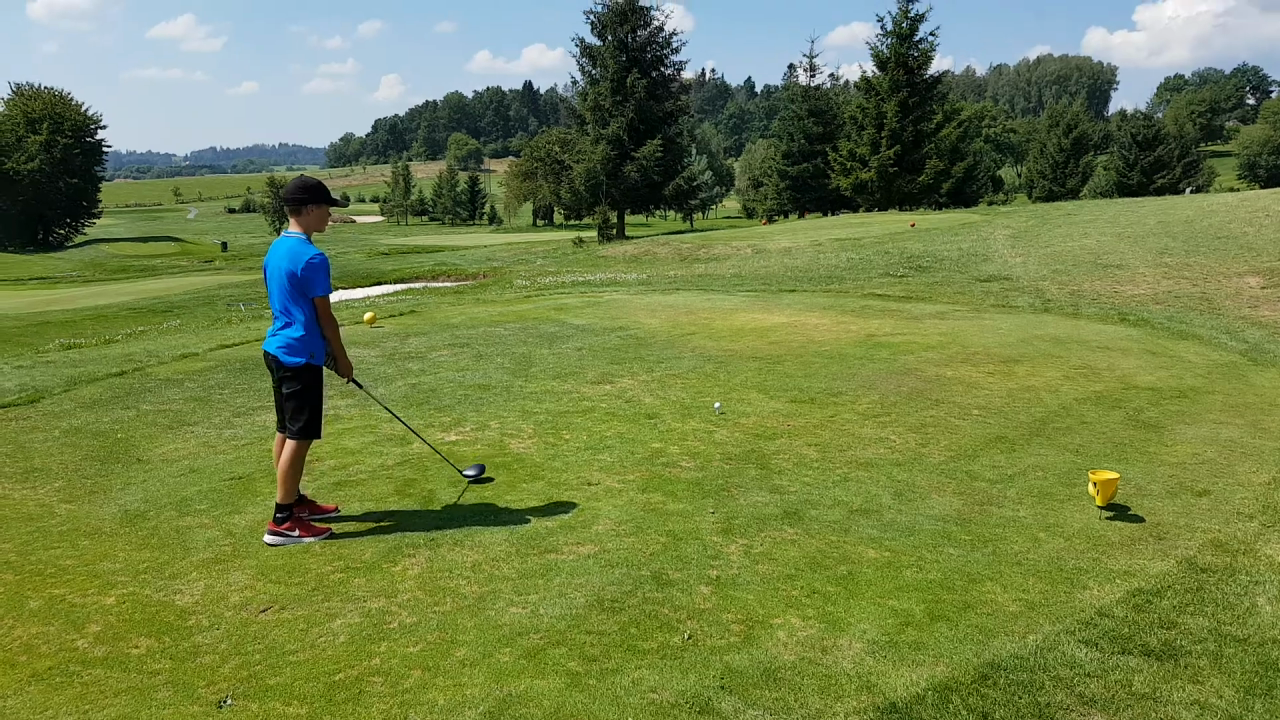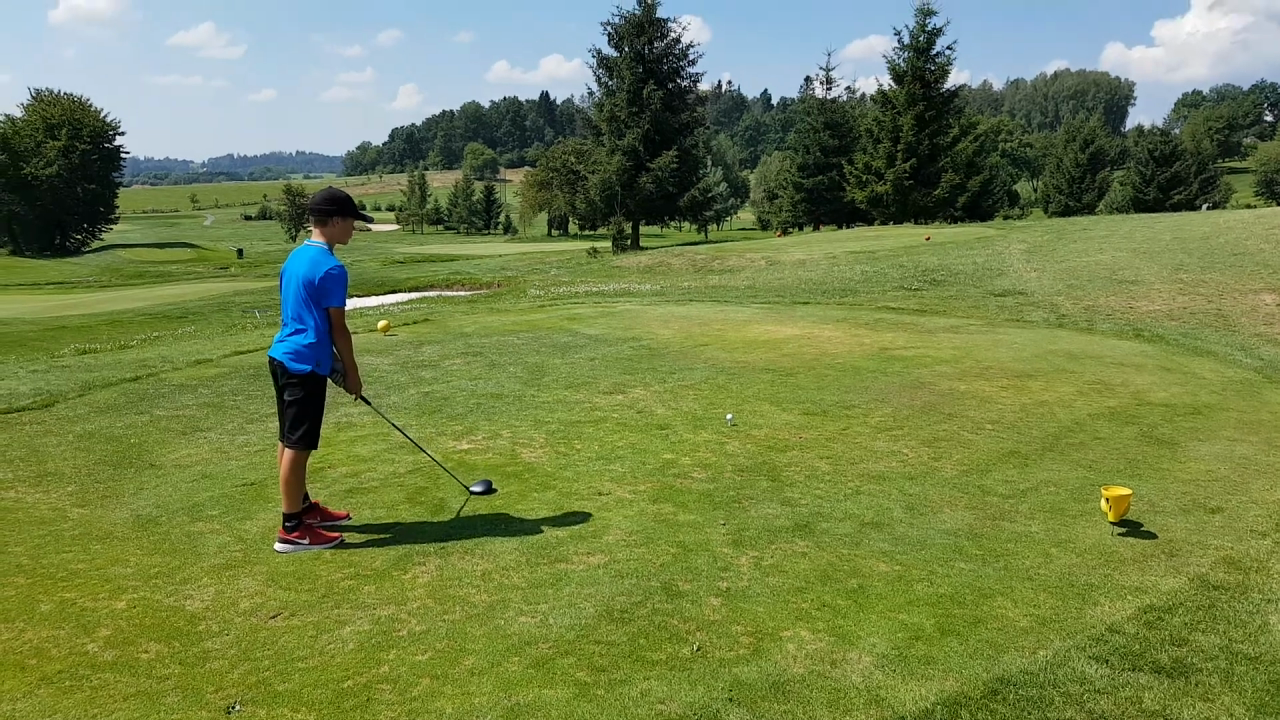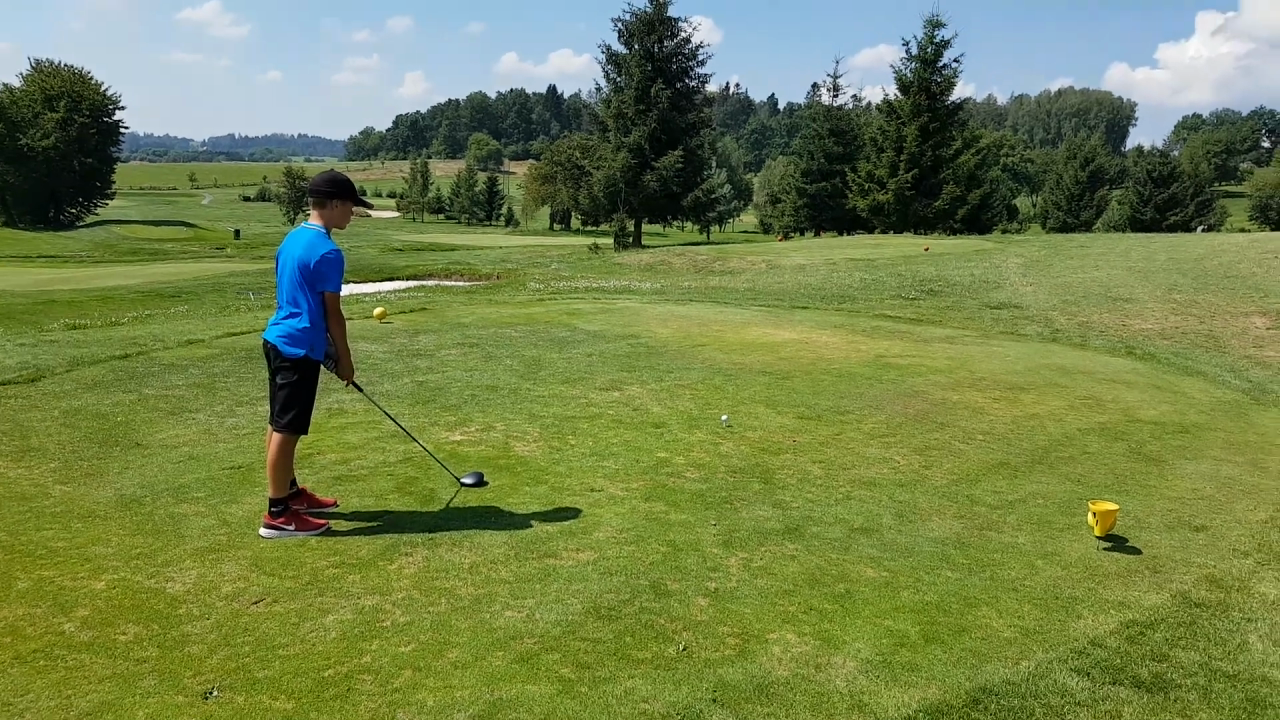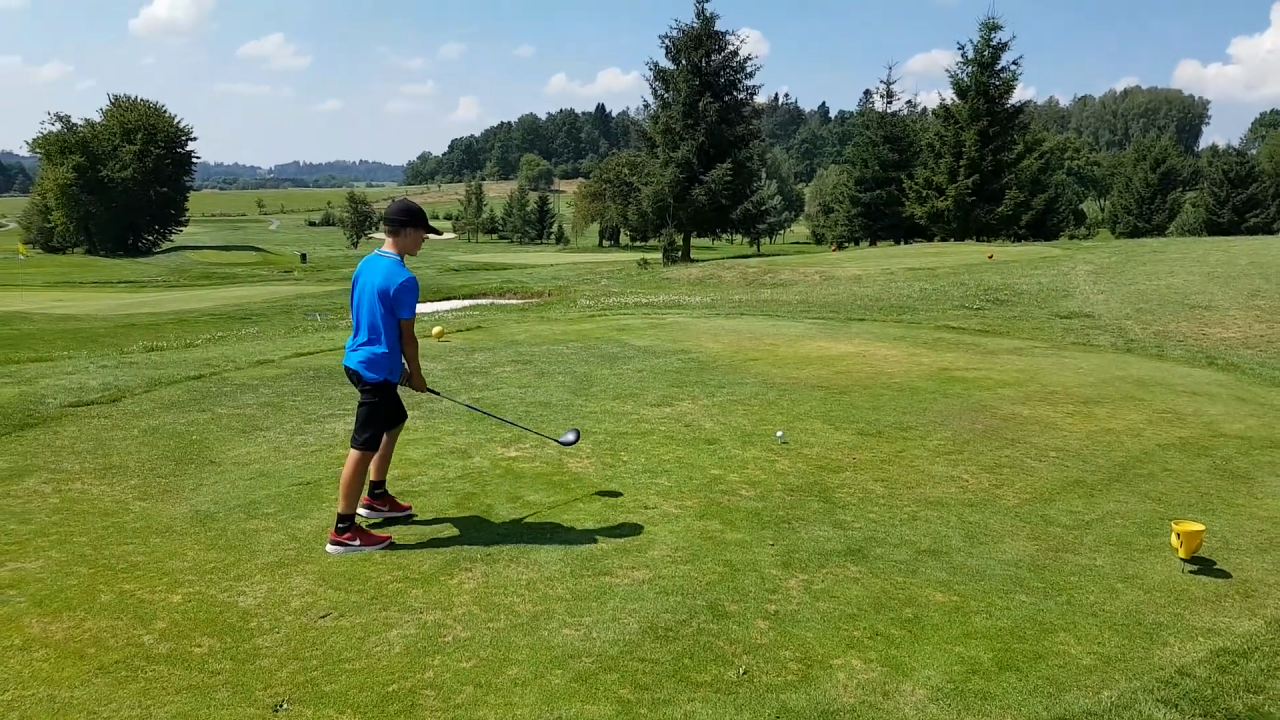
dt=0.7s
person 1, frame 1
left shoulder: (276, 249)
right shoulder: (311, 257)
right elbow: (324, 315)
left wrist: (324, 349)
right wrist: (341, 357)
left hip: (277, 348)
right hip: (300, 355)
left knee: (286, 431)
right knee: (299, 436)
left ankle: (294, 500)
right ankle: (282, 522)
person 1, frame 2
left shoulder: (295, 257)
right shoulder: (330, 268)
right elbow: (337, 328)
left wrist: (333, 361)
right wrist: (351, 371)
left hip: (283, 356)
right hip: (305, 364)
left knee: (290, 441)
right knee: (297, 446)
left ankle: (303, 507)
right ankle: (291, 529)
person 1, frame 3
left shoulder: (291, 239)
right shoulder: (327, 252)
right elbow: (332, 312)
left wrist: (325, 344)
right wrist: (344, 357)
left hip: (278, 339)
right hip: (299, 348)
left knee: (280, 426)
right knee: (286, 430)
left ankle: (291, 493)
right ankle: (277, 514)
person 1, frame 4
left shoulder: (365, 264)
right shoulder: (403, 278)
right elbow: (406, 335)
left wrist: (399, 368)
right wrist: (416, 375)
left hip: (358, 361)
right hip: (377, 369)
left knee: (394, 421)
right knee: (363, 447)
left ankle: (376, 496)
right ankle: (343, 530)
